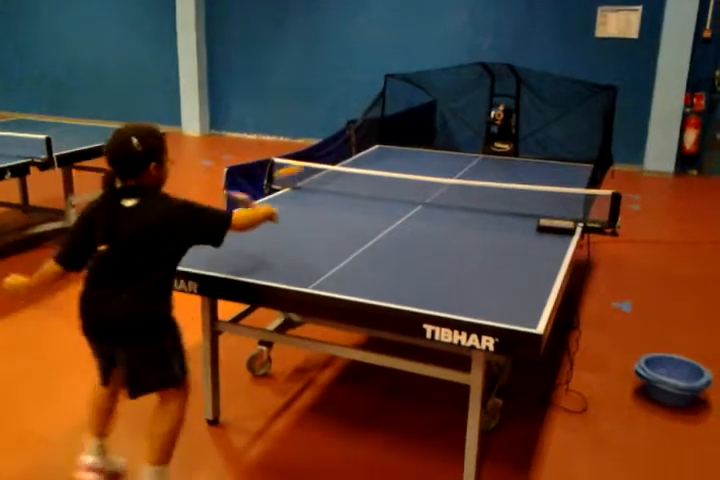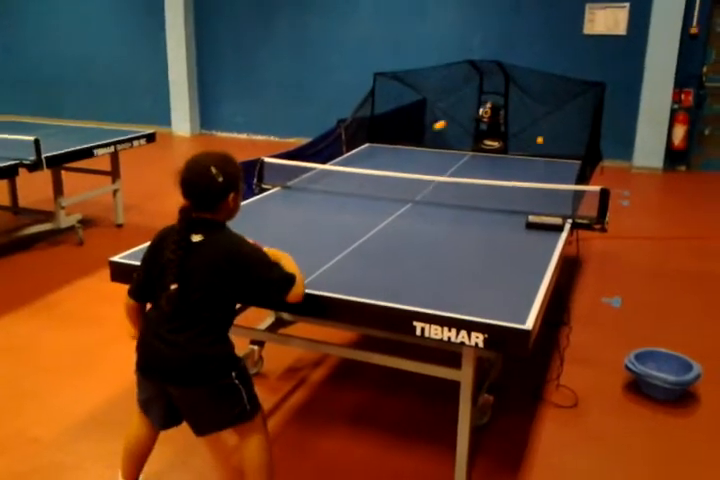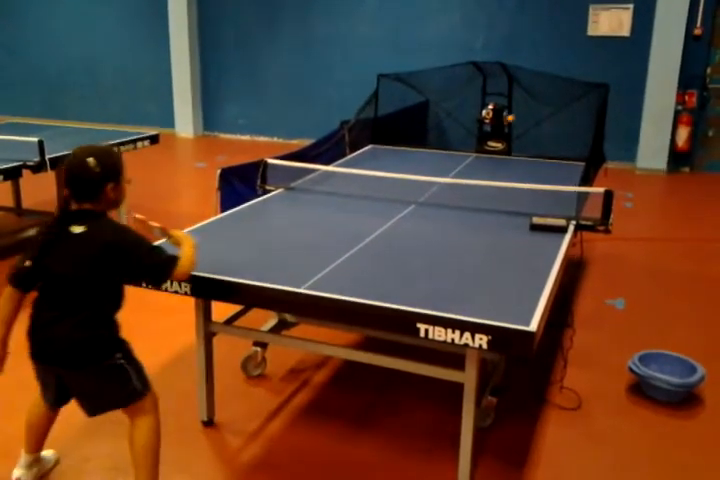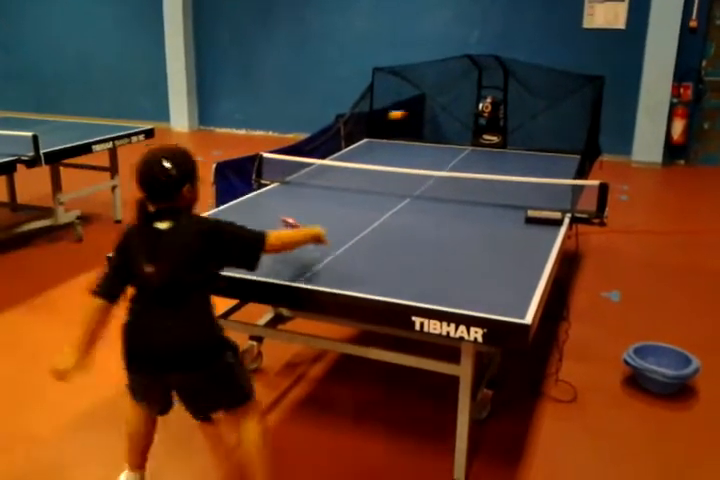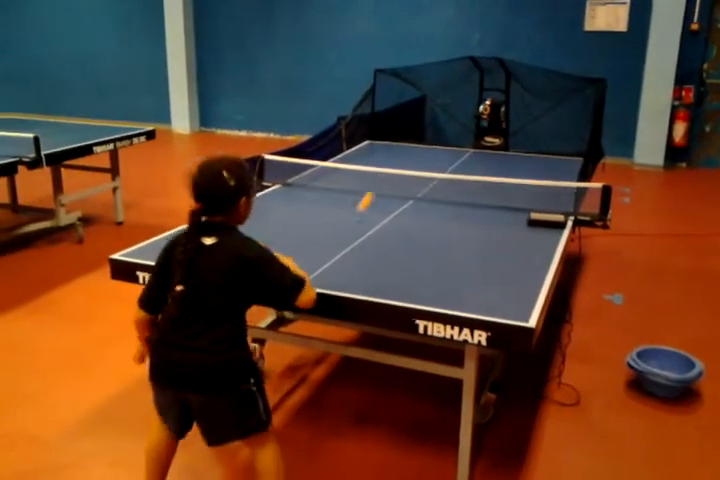
dt=1s
person 1, frame 1
left shoulder: (97, 211)
right shoulder: (173, 212)
left elbow: (62, 265)
right elbow: (239, 222)
left wrist: (29, 283)
right wrist: (264, 211)
left hip: (96, 317)
right hip: (145, 323)
left knee: (110, 382)
right knee: (173, 393)
person 1, frame 2
left shoulder: (165, 239)
right shoulder: (238, 251)
left elbow: (134, 302)
right elbow: (294, 293)
left wrist: (141, 331)
right wrist: (282, 258)
left hip: (153, 357)
right hip: (205, 364)
left knee: (148, 420)
right knee: (251, 428)
person 1, frame 3
left shoulder: (50, 233)
right shoulder: (116, 238)
right elbow: (179, 271)
right wrist: (186, 243)
left hip: (43, 342)
right hip: (92, 346)
left knee: (51, 398)
right knee: (144, 409)
person 1, frame 4
left shoulder: (133, 239)
right shoulder: (207, 233)
left elbow: (102, 301)
right elbow: (272, 242)
left wrist: (78, 354)
right wrist: (310, 234)
left hip: (142, 348)
right hip: (196, 348)
left knee: (144, 403)
right knee: (246, 412)
person 1, frame 5
left shoulder: (176, 247)
right shoulder: (249, 254)
left elbow: (144, 314)
right elbow: (306, 298)
left wrist: (147, 346)
right wrist: (288, 264)
left hip: (167, 364)
right hip: (223, 370)
left knee: (167, 425)
right knee: (261, 440)
